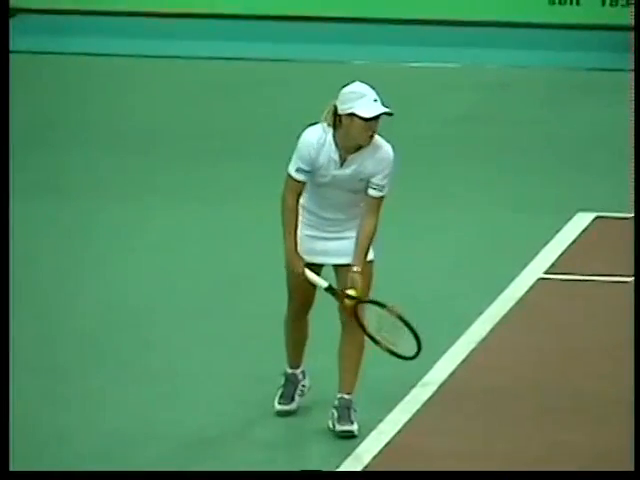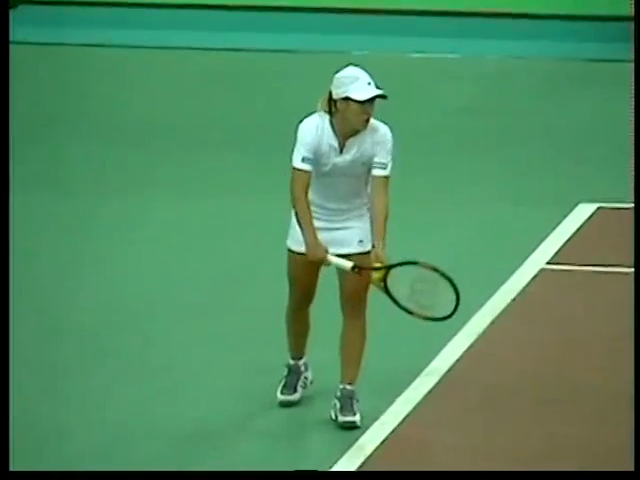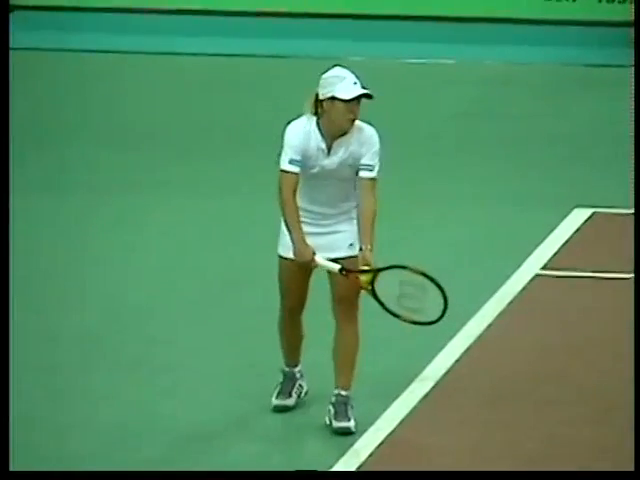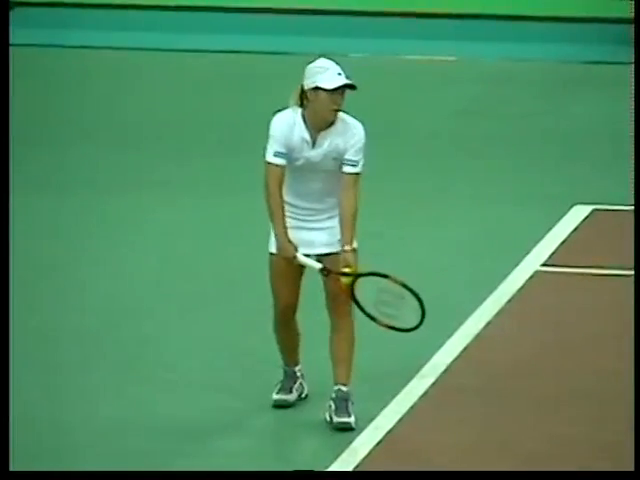
dt=0.3s
person 1, frame 1
left shoulder: (382, 155)
right shoulder: (312, 140)
left elbow: (370, 215)
right elbow: (291, 196)
left wrist: (356, 267)
right wrist: (290, 249)
left hip: (352, 238)
right hip: (309, 233)
left knee: (353, 318)
right knee: (297, 311)
left ankle: (344, 402)
right ankle: (294, 376)
person 1, frame 2
left shoulder: (380, 136)
right shoulder: (311, 129)
left elbow: (380, 193)
right elbow: (298, 190)
left wrist: (378, 245)
right wrist: (311, 240)
left hip: (355, 227)
right hip: (310, 225)
left knee: (354, 309)
right knee: (299, 303)
left ankle: (346, 393)
right ankle: (297, 368)
person 1, frame 3
left shoulder: (367, 138)
right shoulder: (298, 131)
left elbow: (367, 195)
right elbow: (287, 192)
left wrist: (366, 248)
right wrist: (299, 242)
left hip: (344, 231)
right hip: (301, 229)
left knee: (346, 313)
right knee: (291, 310)
left ankle: (342, 398)
right ankle: (292, 375)
person 1, frame 4
left shoulder: (353, 132)
right shoulder: (283, 123)
left elbow: (349, 193)
right elbow: (274, 185)
left wrist: (346, 246)
right wrist: (281, 236)
left hip: (333, 228)
right hip: (291, 228)
left knee: (341, 310)
right knee: (283, 309)
left ankle: (341, 393)
right ankle: (292, 374)
